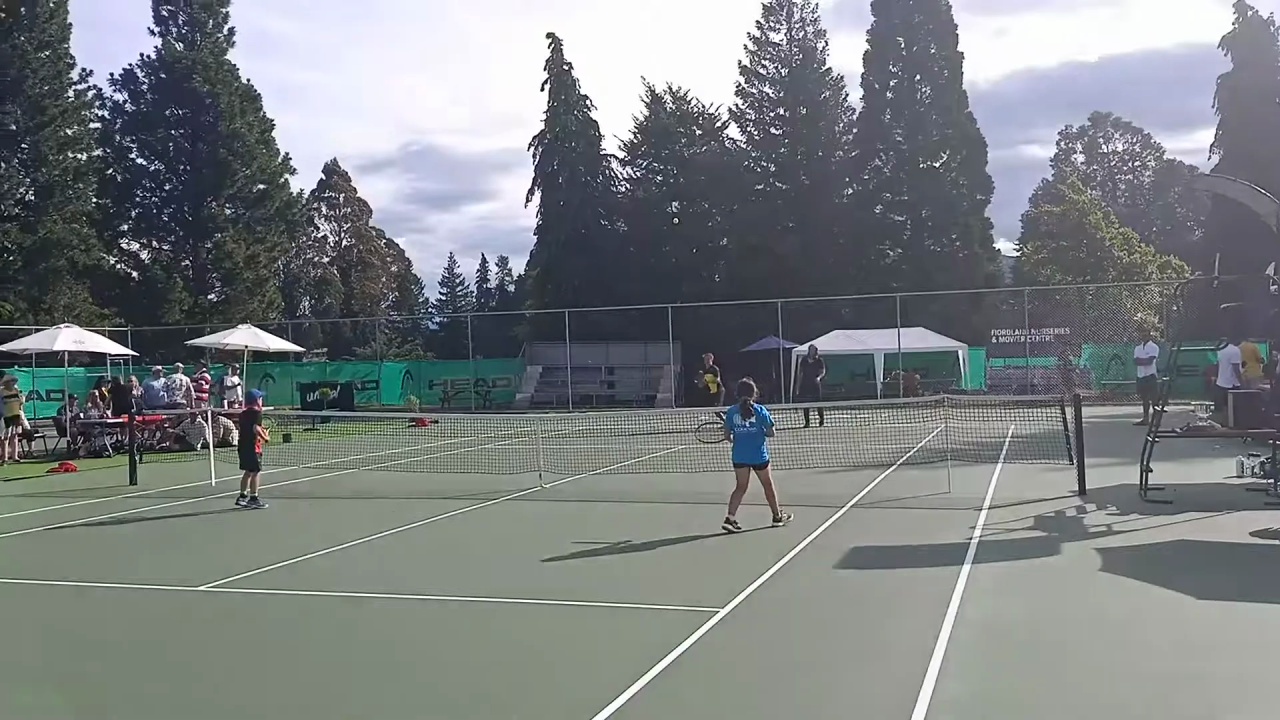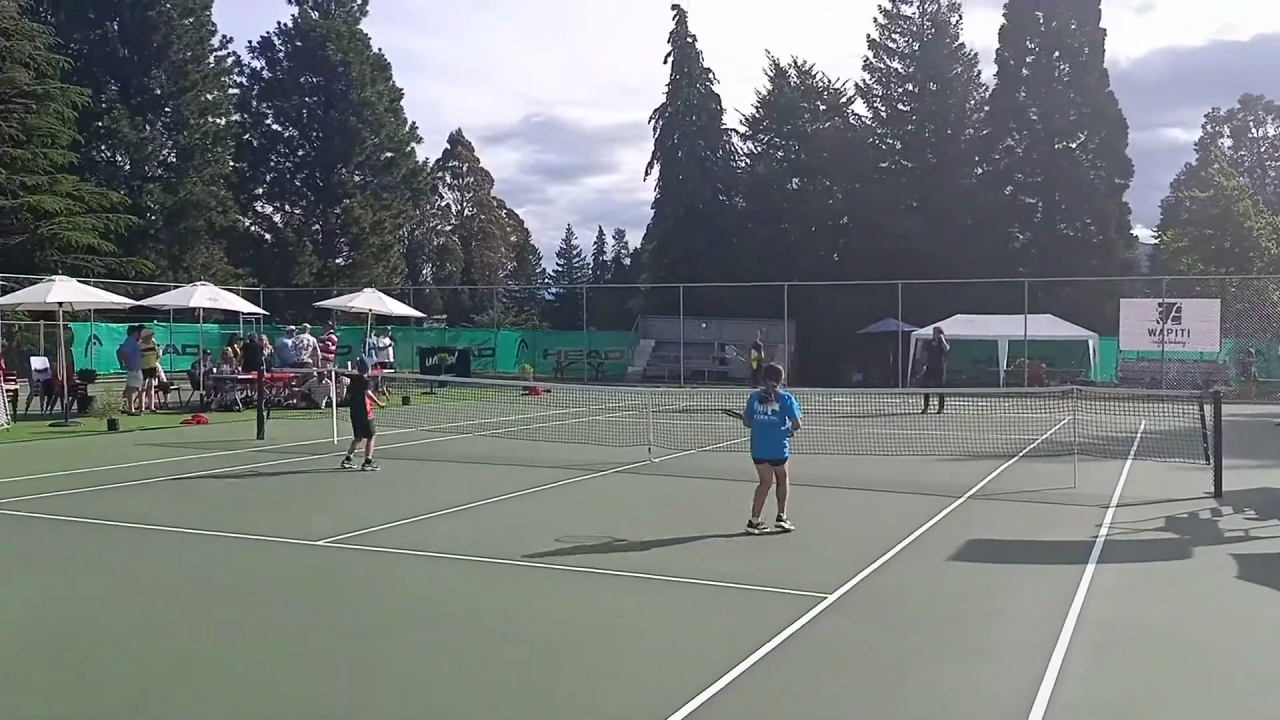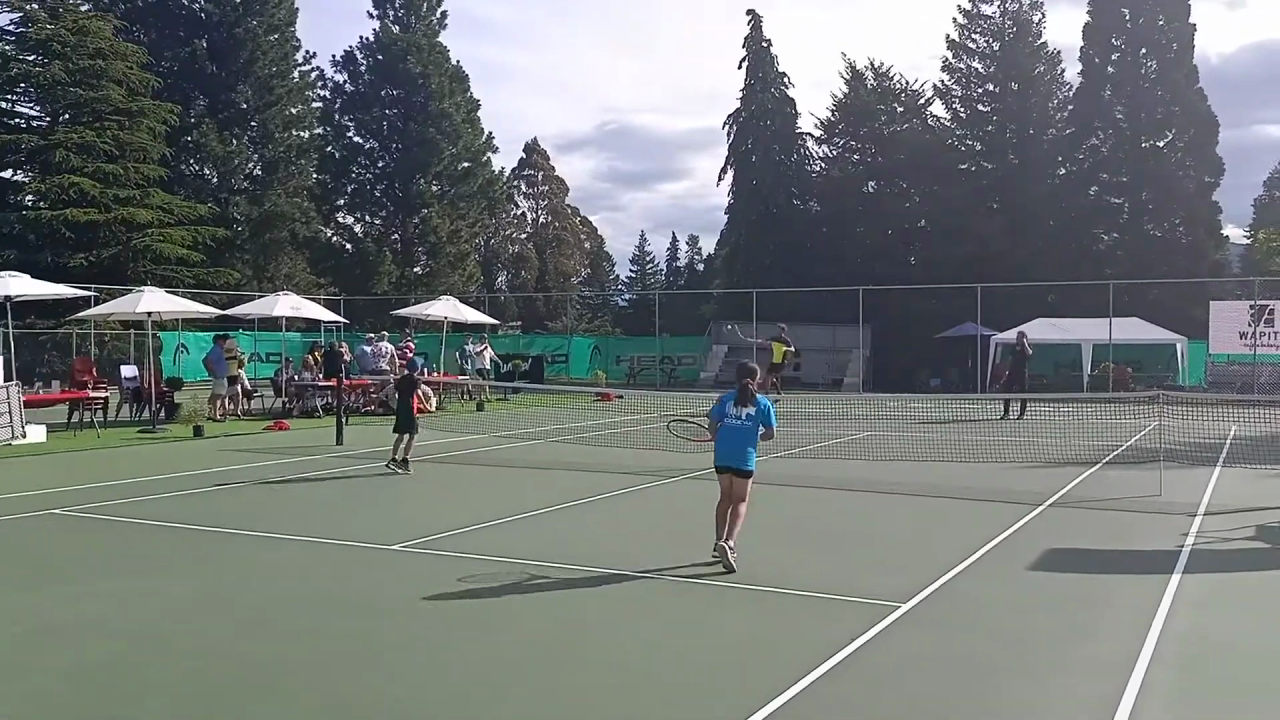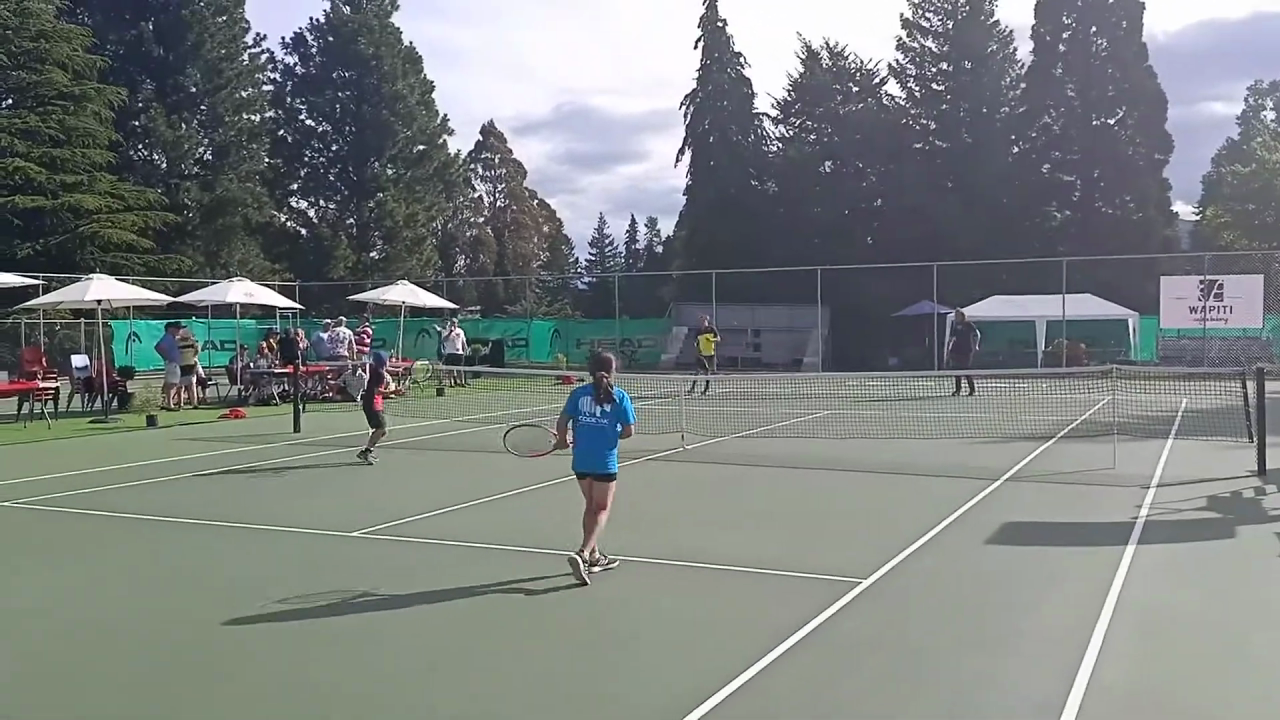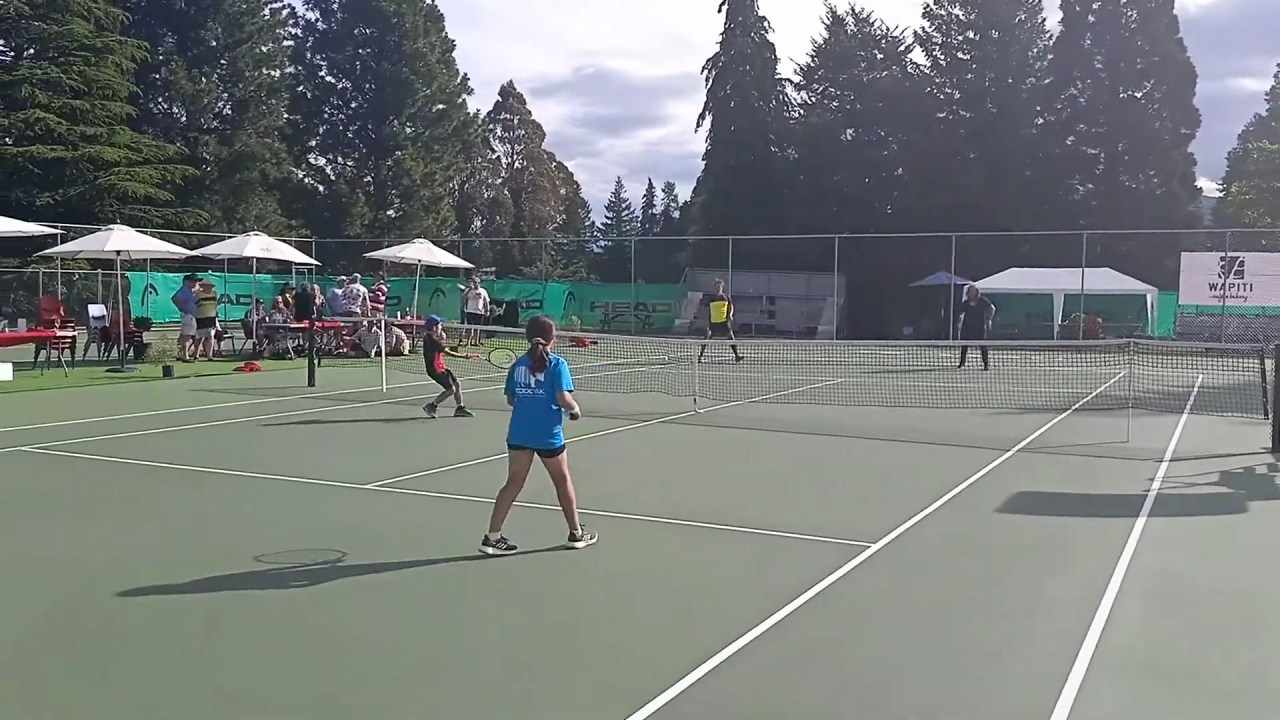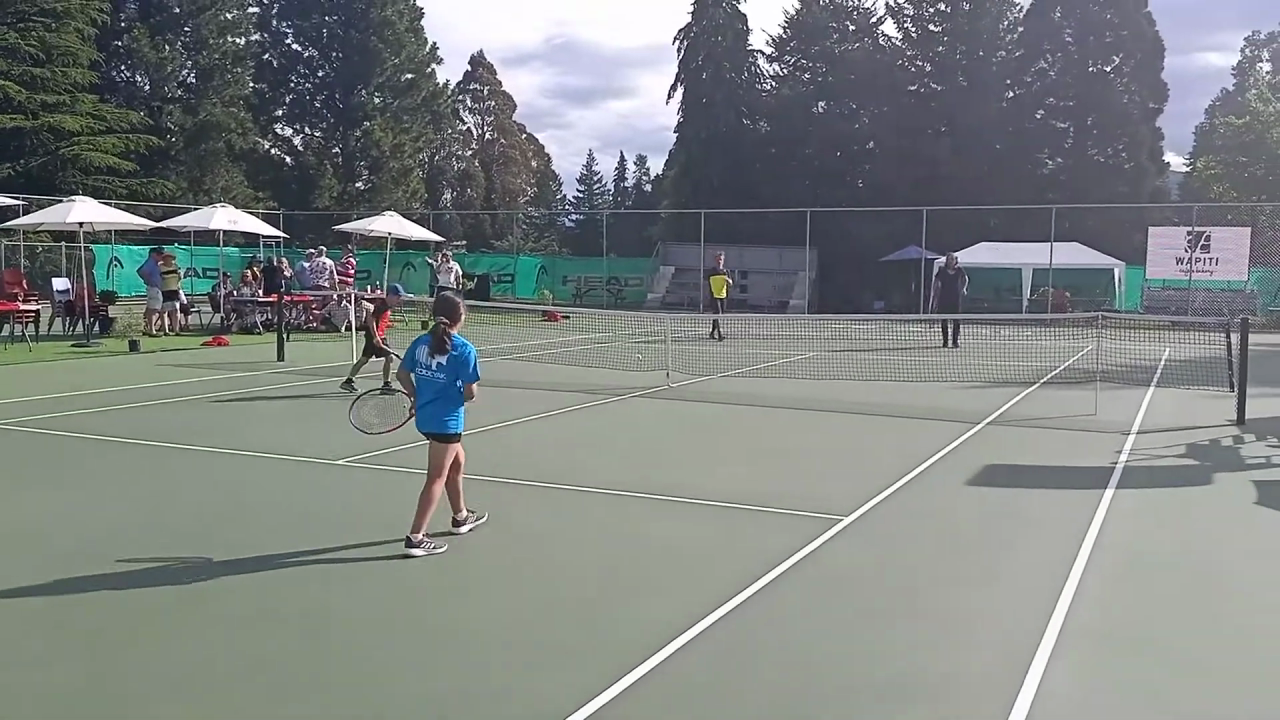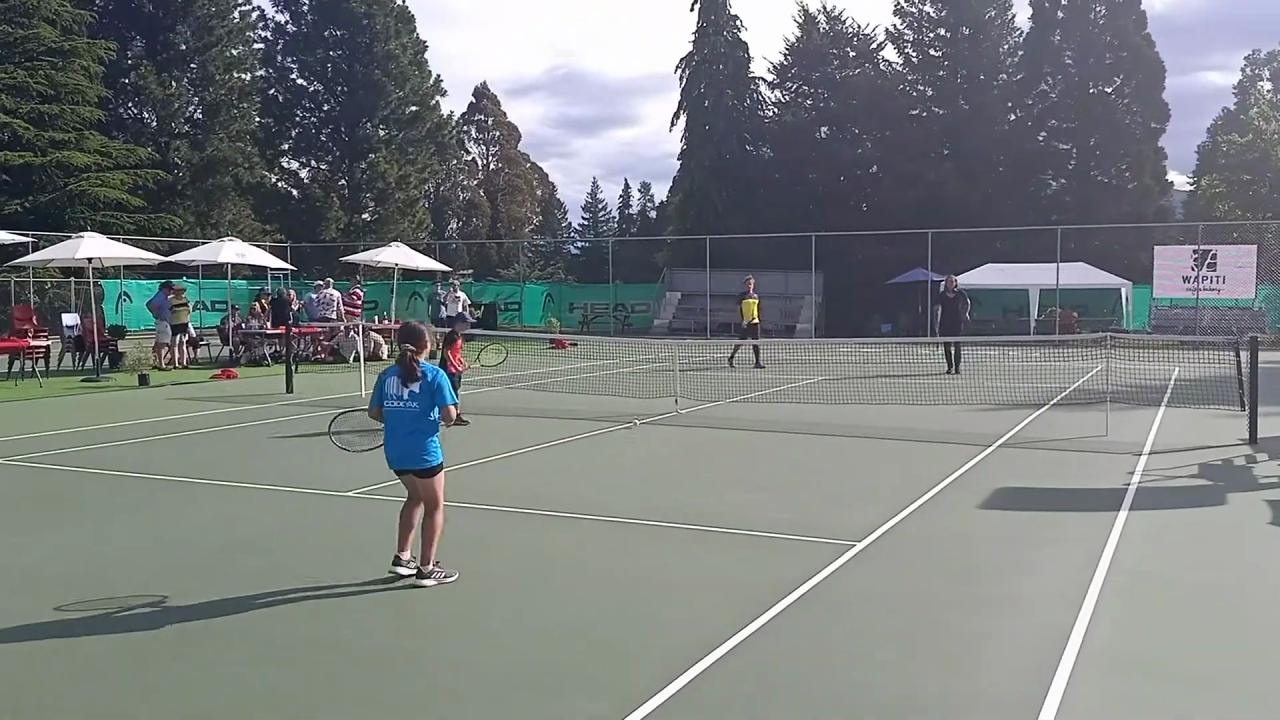
dt=0.7s
person 1, frame 1
left shoulder: (731, 411)
right shoulder: (760, 410)
left elbow: (727, 435)
right elbow: (770, 432)
left hip: (739, 456)
right hip: (758, 454)
left knee: (741, 487)
right knee: (768, 484)
left ankle: (730, 518)
right ankle: (777, 516)
person 1, frame 2
left shoulder: (754, 396)
right shoulder: (786, 398)
left elbow: (747, 422)
right elbow: (796, 424)
right wrist: (788, 431)
left hip: (758, 447)
right hip: (777, 447)
left knee: (764, 483)
right knee: (782, 479)
left ankle: (754, 521)
right ankle: (781, 517)
person 1, frame 3
left shoulder: (725, 399)
right shoulder: (762, 403)
left elbow: (712, 424)
right elbow: (770, 433)
left hip: (722, 456)
right hip: (744, 457)
left knee: (725, 499)
right knee: (740, 502)
left ankle: (720, 542)
right ankle: (728, 543)
person 1, frame 4
left shoulder: (578, 393)
right shoulder: (620, 396)
left elbow: (563, 422)
right elbow: (628, 431)
left wrist: (562, 440)
left hip: (581, 460)
right hip: (604, 461)
left knee: (592, 507)
right knee: (601, 509)
left ankle: (594, 557)
right ankle: (582, 554)
person 1, frame 5
left shoulder: (518, 364)
right shoulder: (556, 364)
left elbow: (511, 399)
right elbow: (563, 398)
right wrist: (575, 409)
left hip: (518, 433)
right hip: (547, 434)
left knee: (514, 483)
right knee: (562, 481)
left ankle: (492, 537)
right ankle: (576, 533)
person 1, frame 6
left shoulder: (420, 342)
right shoulder: (464, 349)
left elbow: (402, 375)
right elbow: (470, 392)
right wrist: (470, 395)
left hip: (425, 416)
right hip: (447, 419)
left knee: (457, 460)
right knee: (437, 477)
left ankle: (460, 516)
right ankle: (416, 538)
person 1, frame 7
left shoulder: (386, 375)
right shoulder: (435, 375)
left elbow: (373, 413)
right elbow: (449, 416)
right wrist: (446, 420)
left hip: (395, 452)
right hip: (424, 451)
left knee: (415, 498)
right knee: (434, 506)
left ankle: (402, 558)
right ankle: (426, 569)
